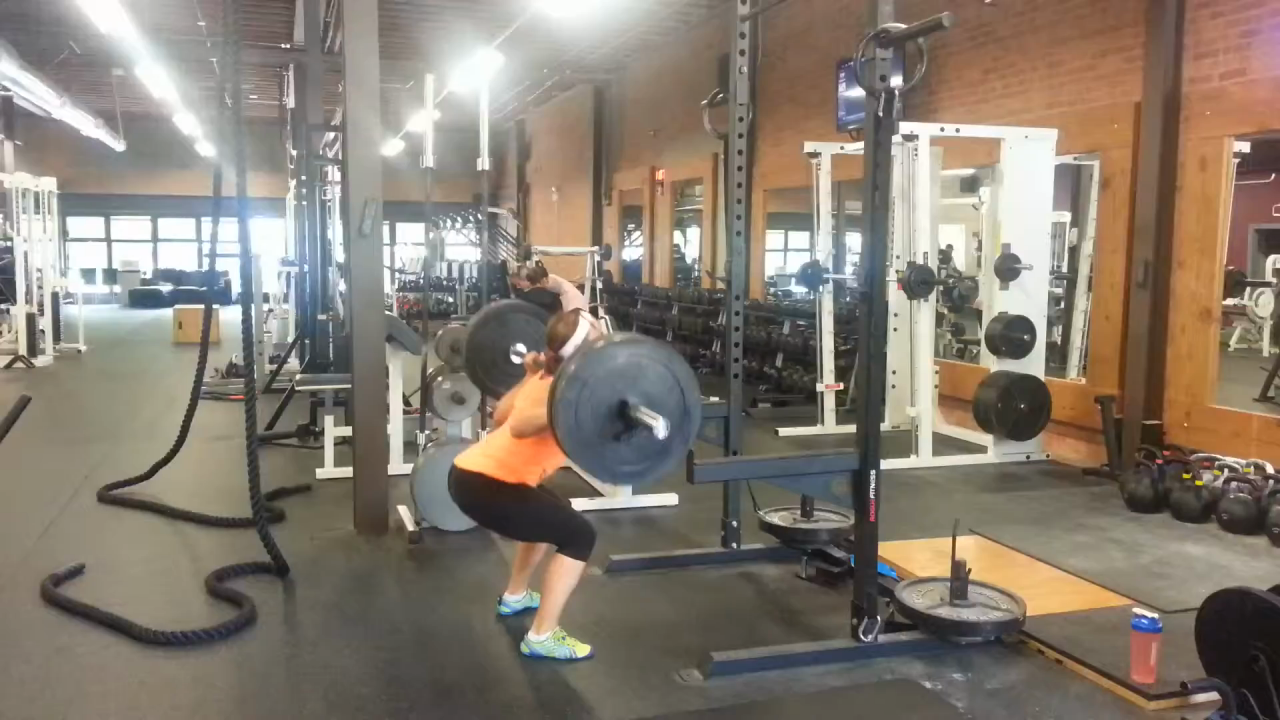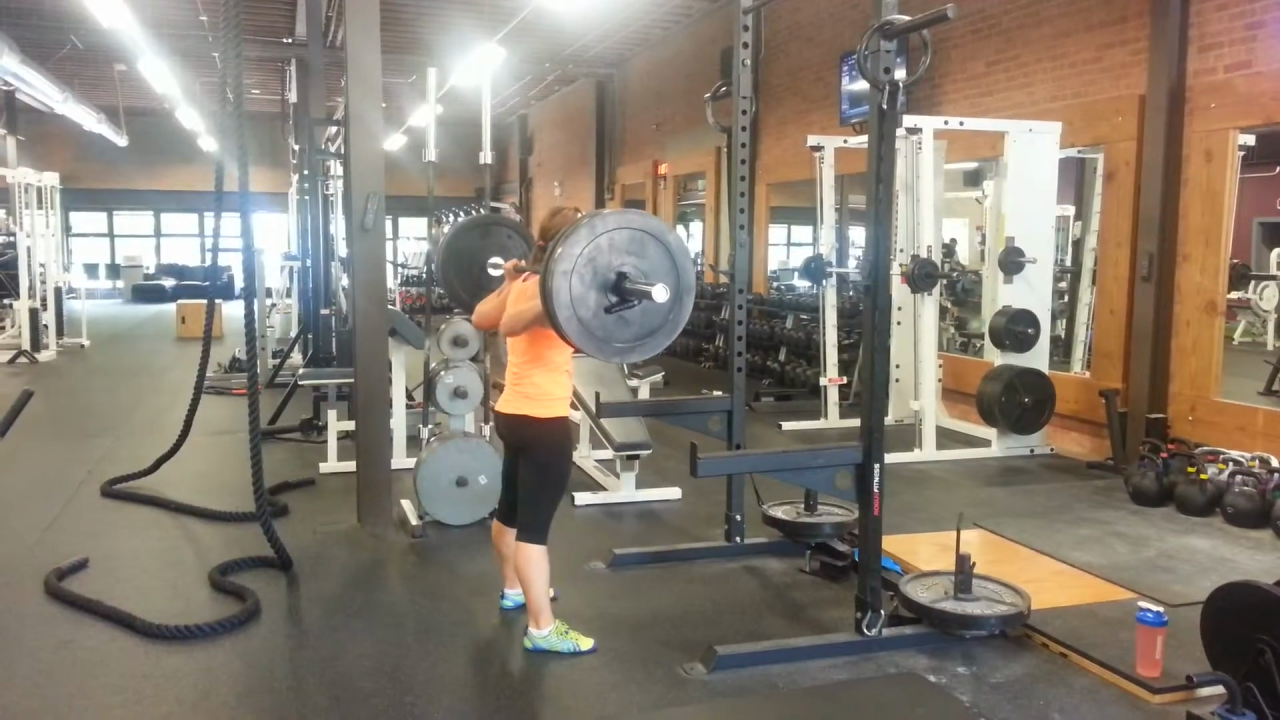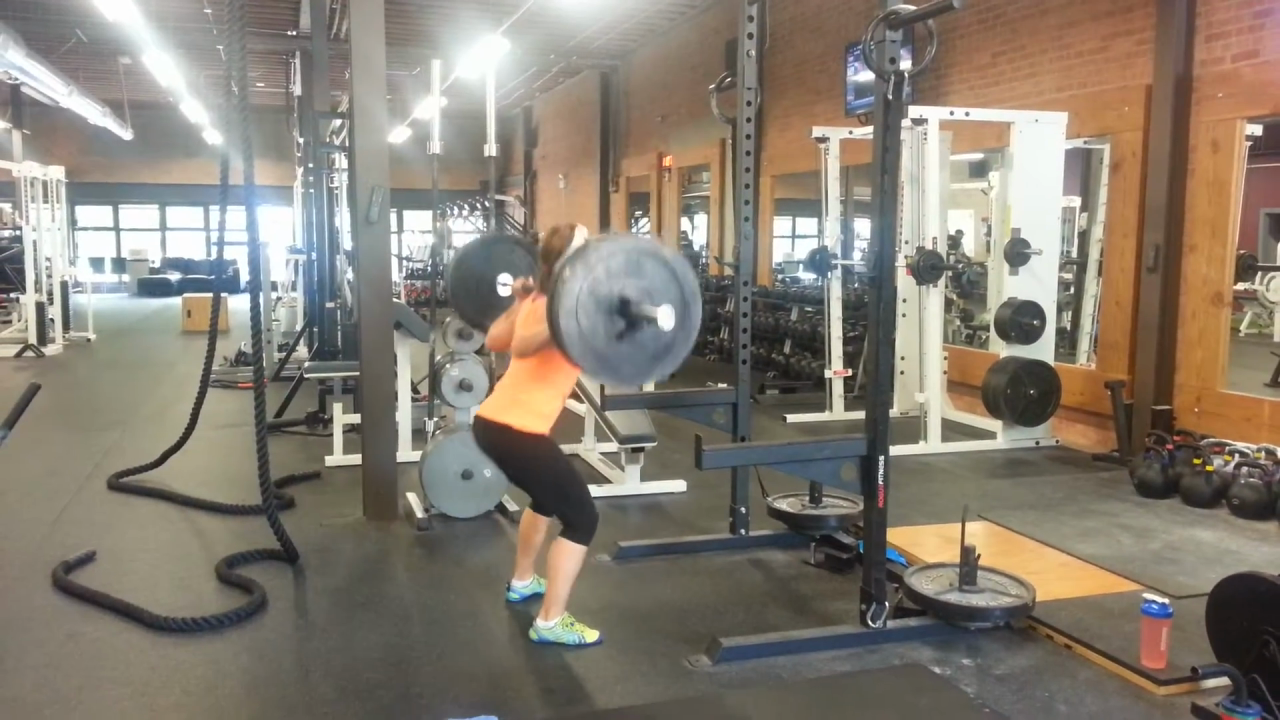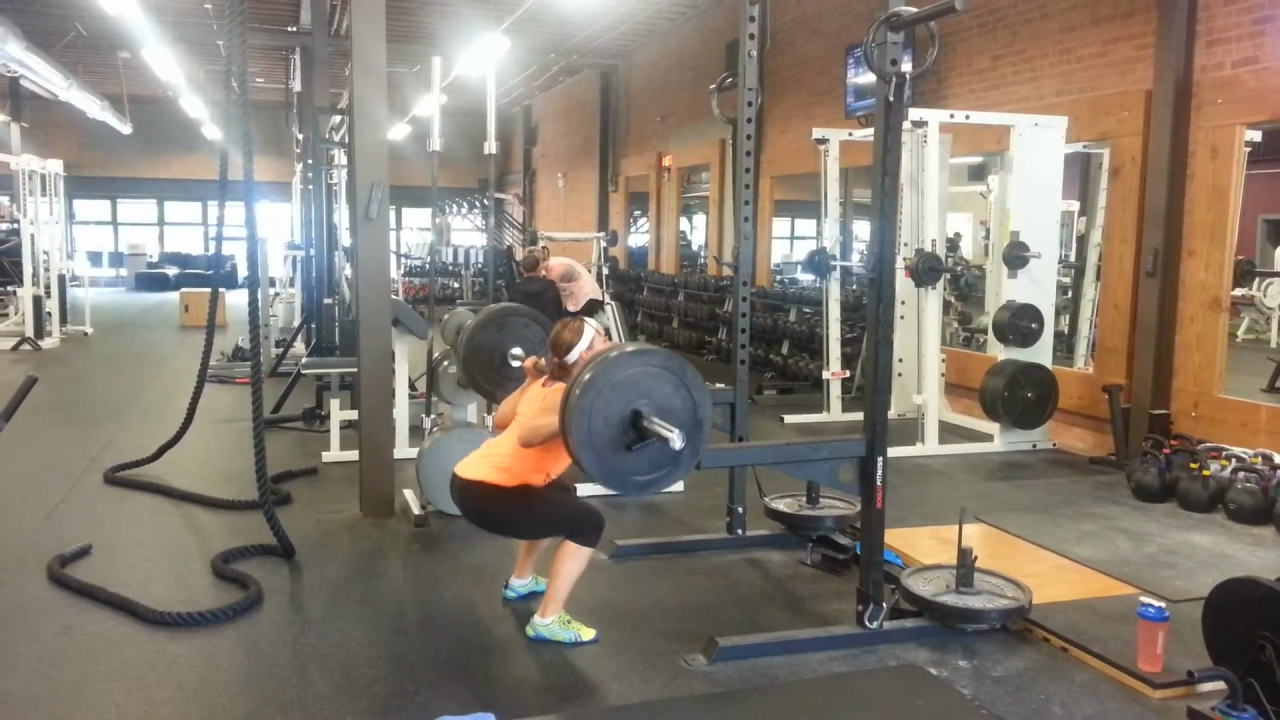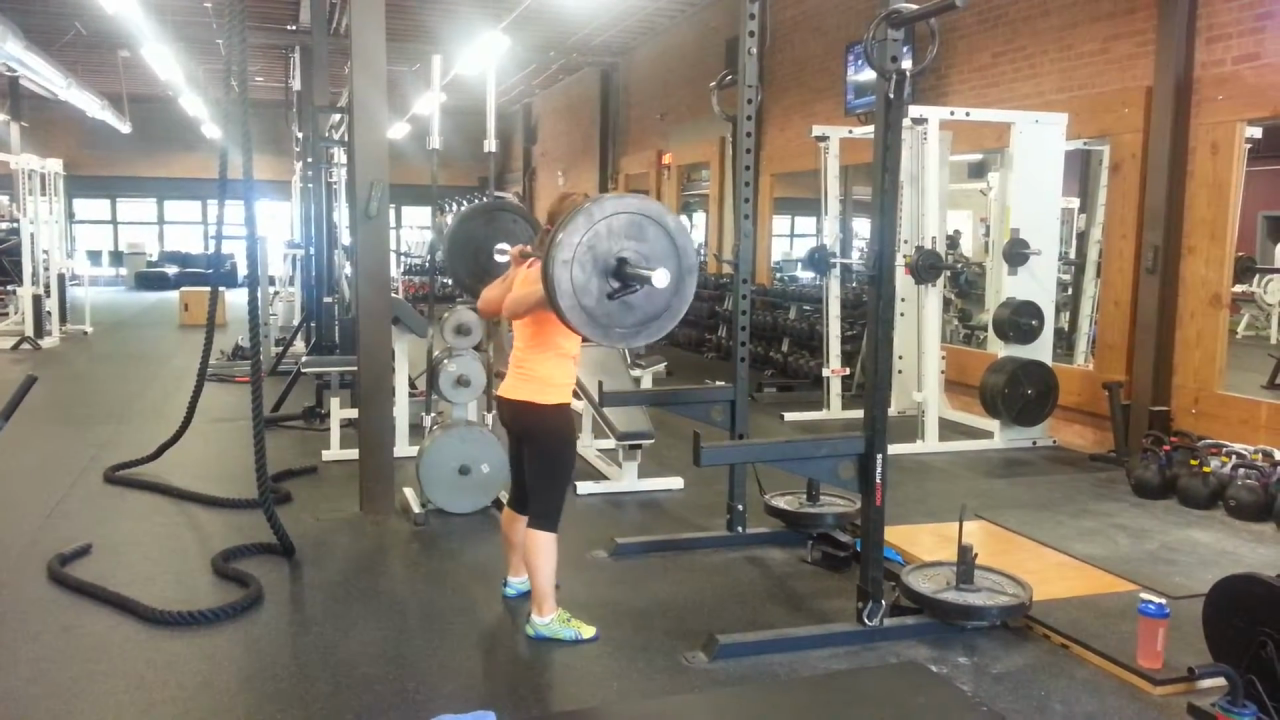
dt=1s
person 1, frame 1
left shoulder: (543, 379)
right elbow: (519, 427)
left hip: (470, 474)
right hip: (485, 486)
left knee: (548, 516)
right knee: (578, 536)
left ankle: (514, 596)
right ankle: (542, 637)
person 1, frame 2
left shoulder: (526, 282)
left elbow: (480, 318)
right elbow: (511, 325)
left wrist: (509, 280)
left hip: (513, 413)
right hip: (542, 420)
left knee: (512, 509)
right knee: (533, 525)
left ankle: (513, 590)
right ankle: (543, 630)
person 1, frame 3
left shoulder: (537, 300)
left elbow: (494, 341)
right elbow: (523, 348)
left wrist: (519, 301)
left hip: (492, 421)
right hip: (515, 430)
left knee: (551, 494)
right knee: (581, 517)
left ankle: (522, 581)
right ankle: (551, 622)
person 1, frame 4
left shoulder: (548, 383)
left elbow: (500, 420)
right elbow: (528, 436)
left wrist: (529, 379)
left hip: (471, 479)
right hip: (485, 492)
left knee: (560, 498)
right knee: (588, 522)
left ankle: (521, 581)
right ankle: (547, 621)
person 1, frame 5
left shoulder: (533, 267)
left elbow: (487, 304)
right elbow: (513, 307)
left wrist: (514, 266)
left hip: (516, 399)
right hip: (544, 405)
left knee: (523, 497)
right knee: (545, 511)
left ankle: (517, 578)
right ankle: (546, 617)
